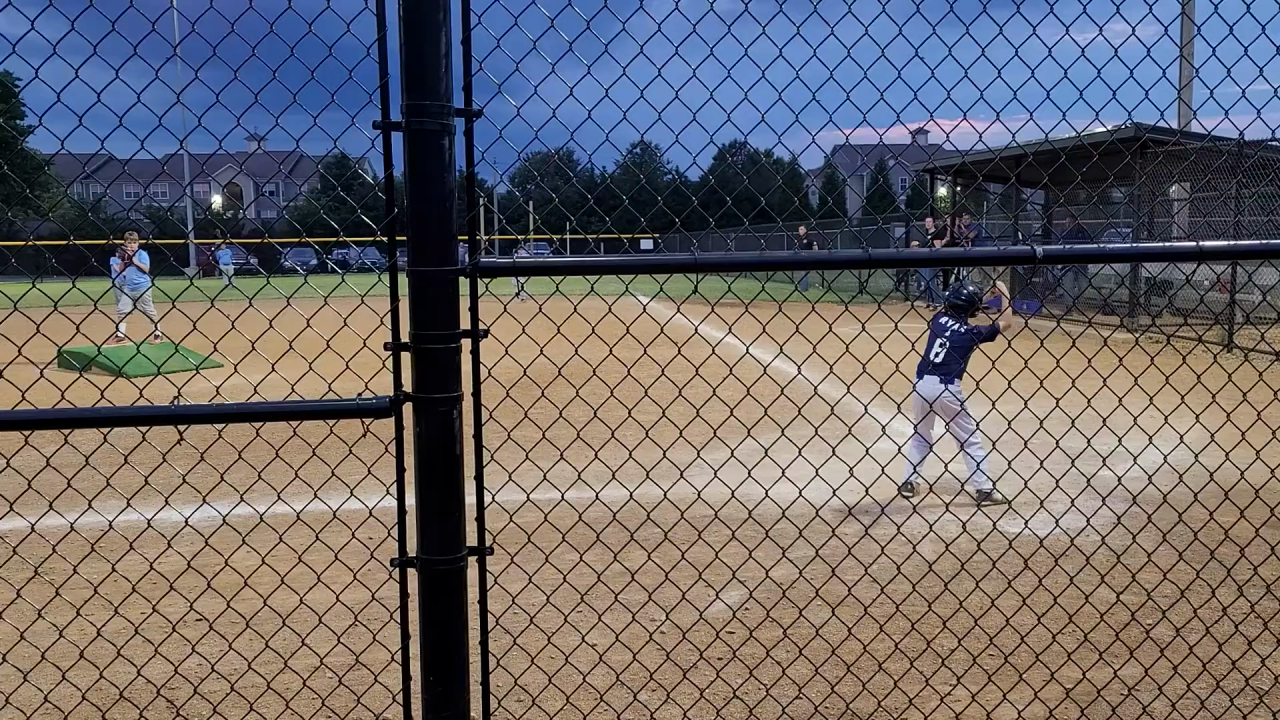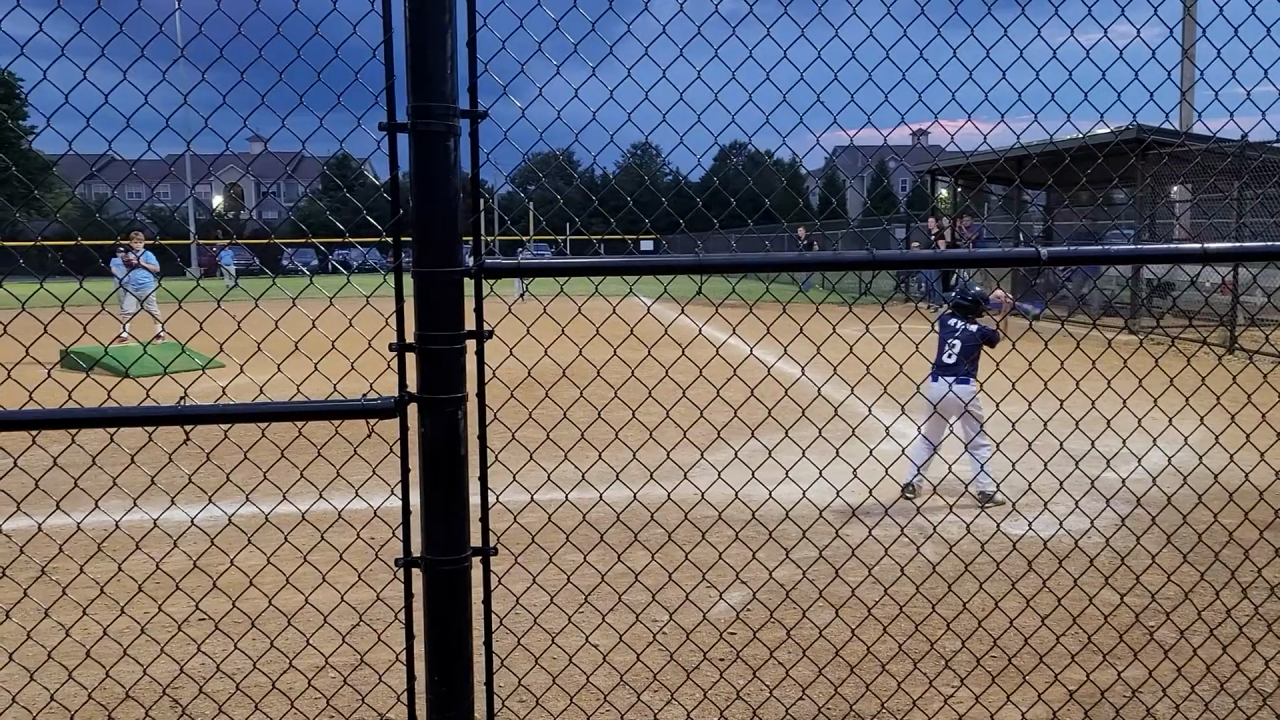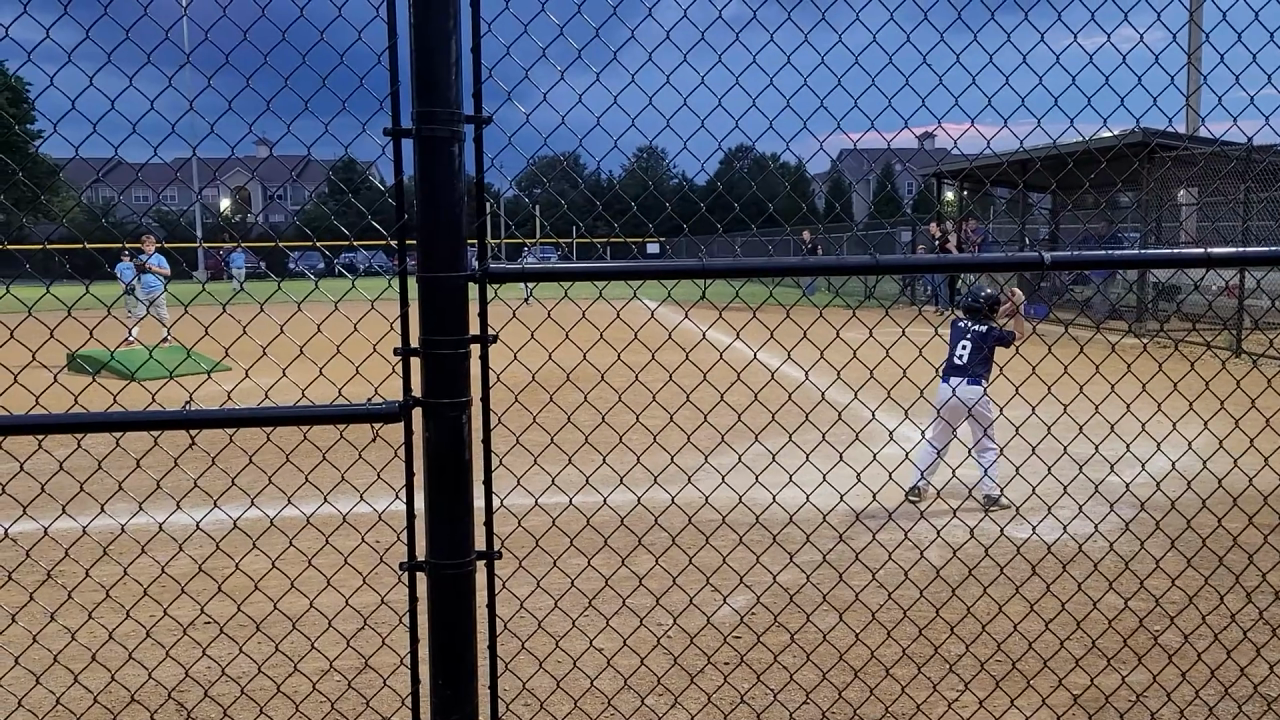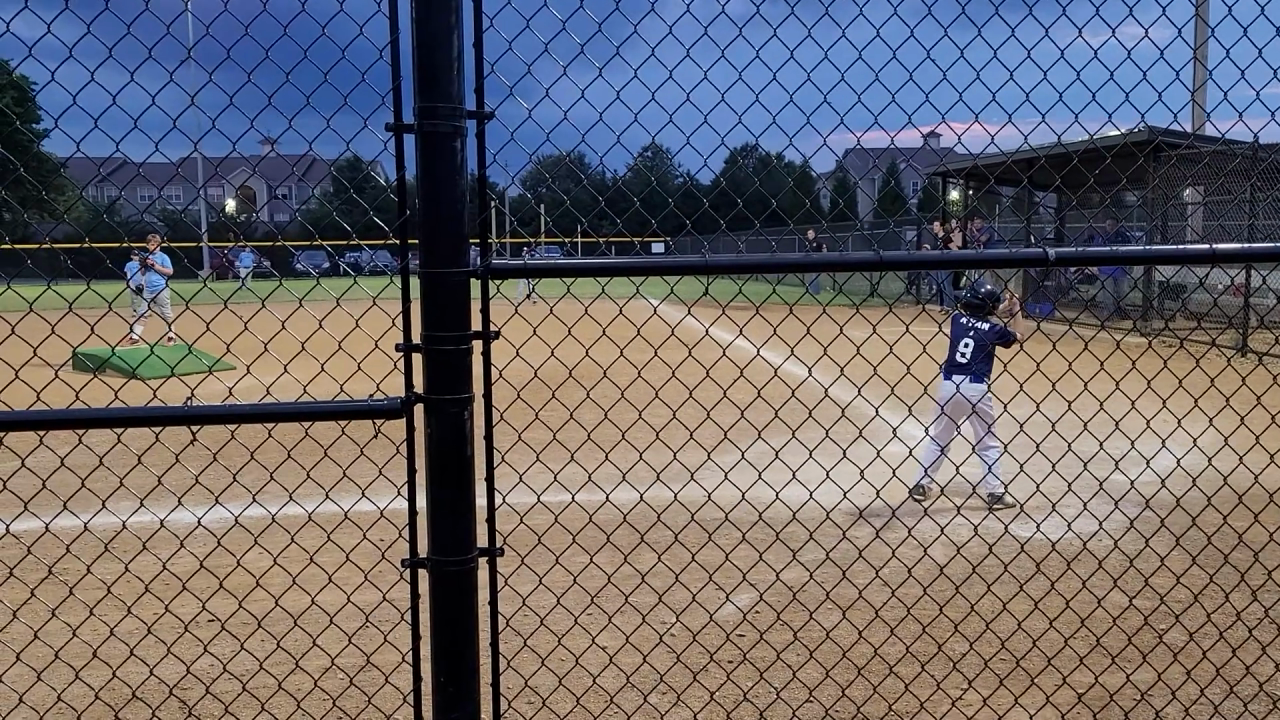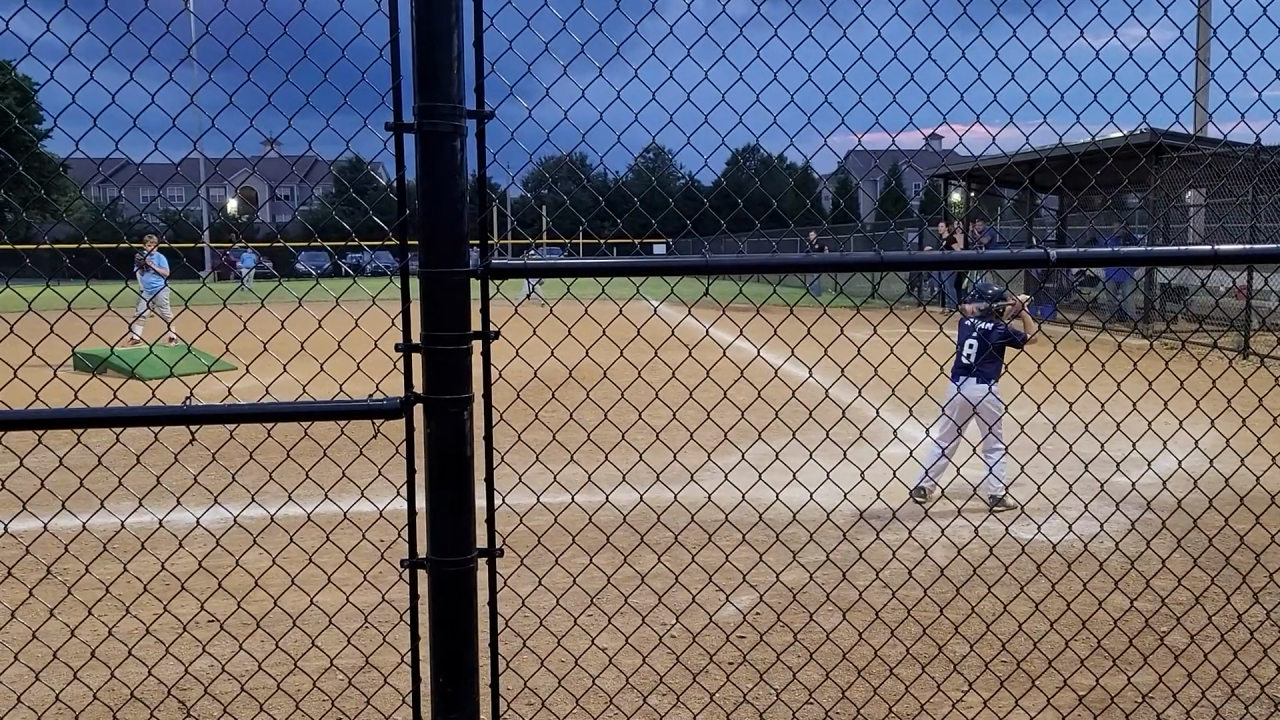
dt=0.5s
person 1, frame 1
left shoulder: (938, 318)
right shoulder: (972, 332)
left elbow: (955, 311)
right elbow: (1006, 324)
left wrist: (982, 296)
right wrist: (1005, 295)
left hip: (922, 384)
right hip: (947, 388)
left knee: (920, 436)
right knee: (970, 440)
left ankle: (908, 483)
right ankle: (984, 490)
person 1, frame 2
left shoulder: (945, 320)
right shoulder: (980, 331)
left elbow: (960, 313)
right elbow: (999, 333)
left wrist: (990, 298)
right wrist: (1005, 309)
left hip: (936, 385)
right hip: (963, 387)
left knee: (927, 437)
right knee: (979, 442)
left ankle: (911, 483)
right ankle: (986, 491)
person 1, frame 3
left shoulder: (957, 324)
right shoulder: (991, 332)
right elbow: (1019, 334)
left wrist: (1007, 306)
right wrist: (1018, 306)
left hip: (947, 387)
right hip: (974, 390)
left knee: (935, 440)
right knee: (986, 445)
left ankle: (917, 488)
right ankle: (991, 495)
person 1, frame 4
left shoulder: (957, 319)
right shoulder: (993, 329)
right elbow: (1019, 336)
left wrist: (1003, 309)
right wrist: (1015, 309)
left hip: (950, 384)
right hip: (977, 387)
left knee: (938, 438)
right knee: (989, 443)
left ankle: (922, 486)
right ankle: (995, 493)
person 1, frame 5
left shoulder: (965, 322)
right shoulder: (1000, 330)
right elbow: (1032, 336)
left wrist: (1012, 309)
right wrist: (1022, 310)
left hip: (957, 386)
right hip: (983, 389)
left knee: (943, 440)
right knee: (994, 445)
left ankle: (923, 487)
right ankle: (997, 495)
